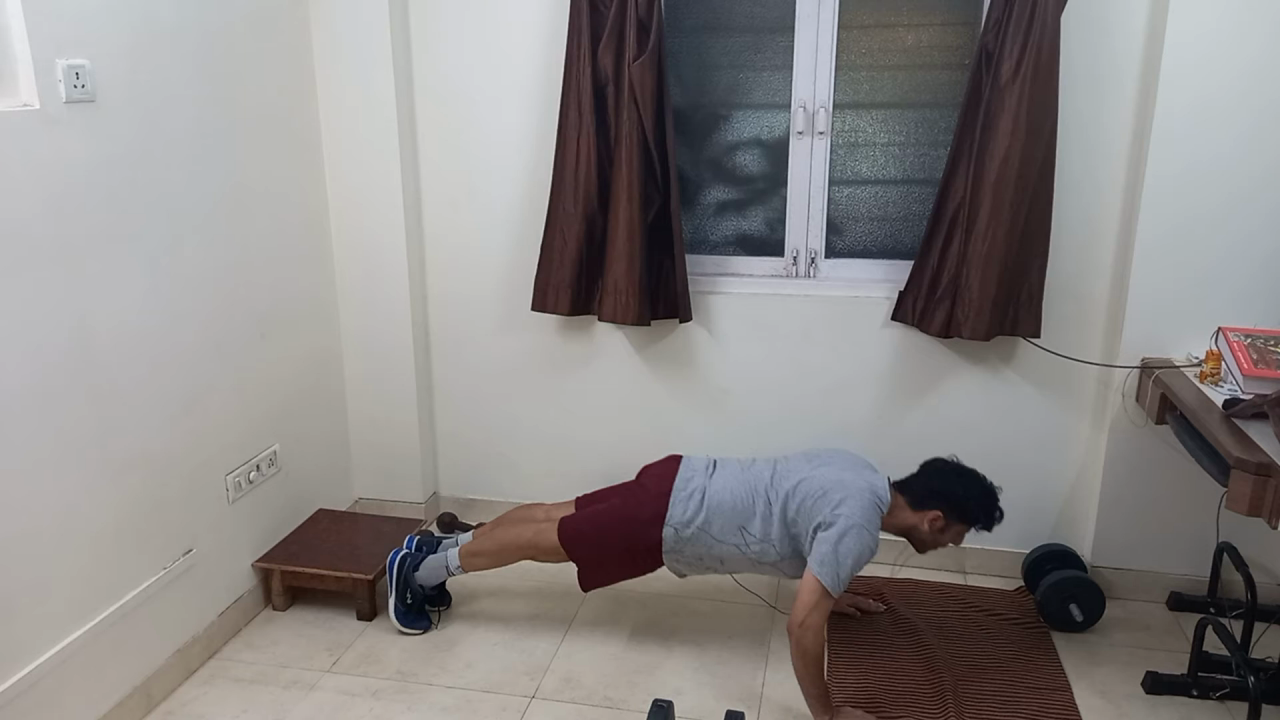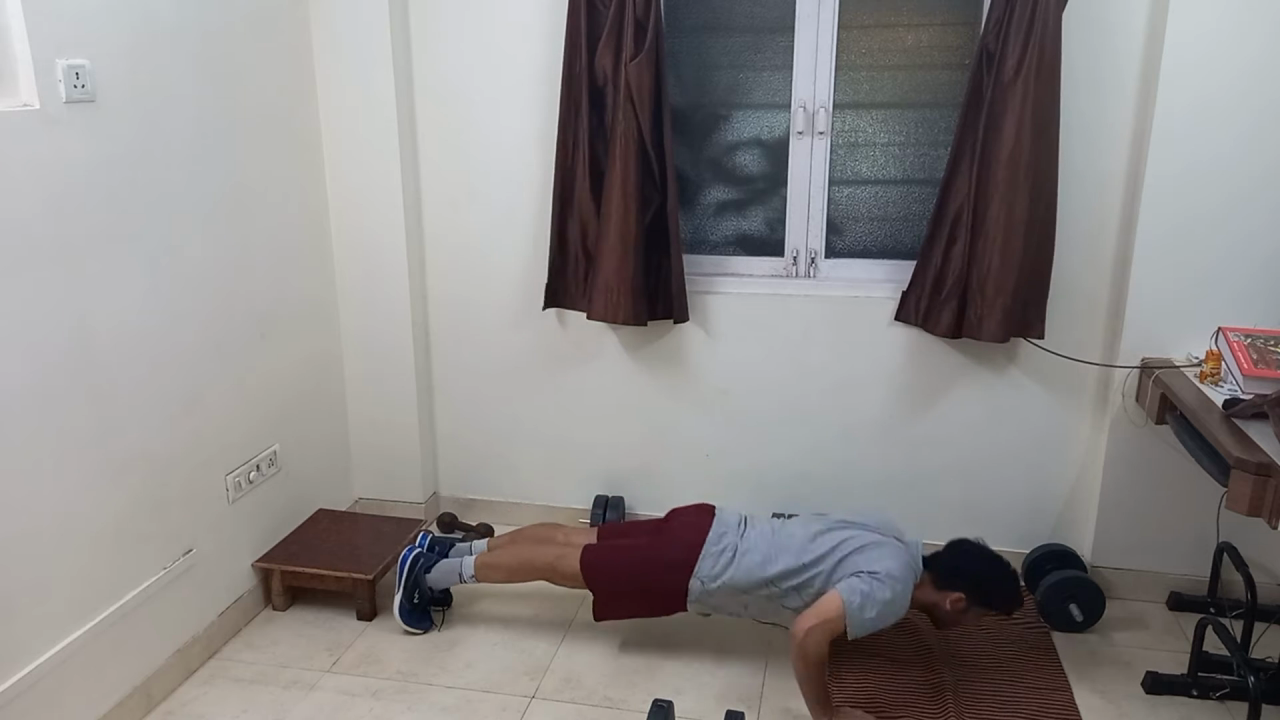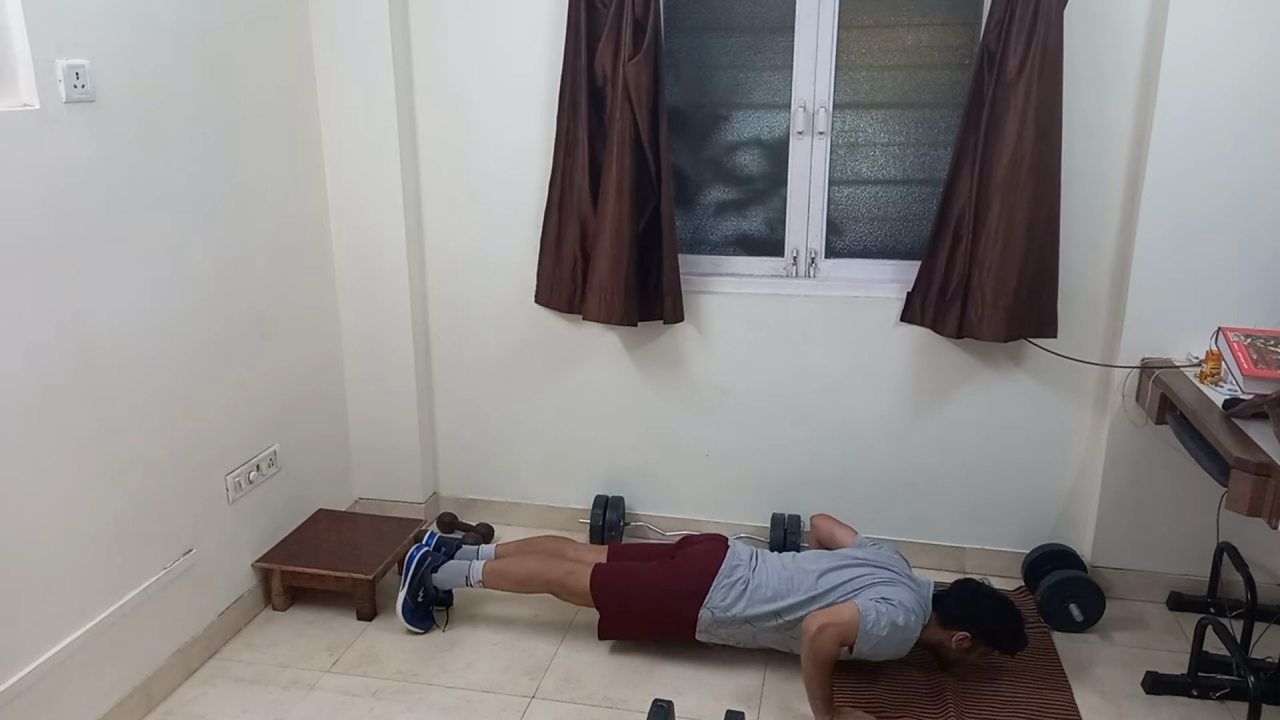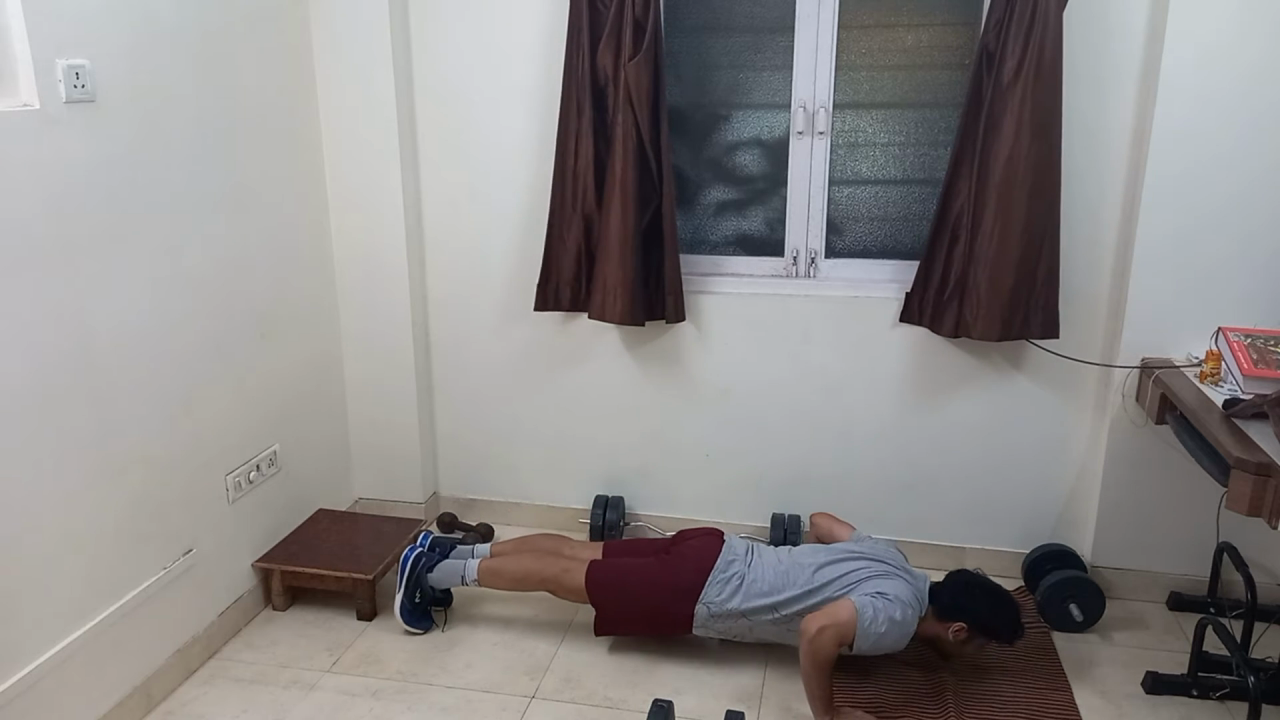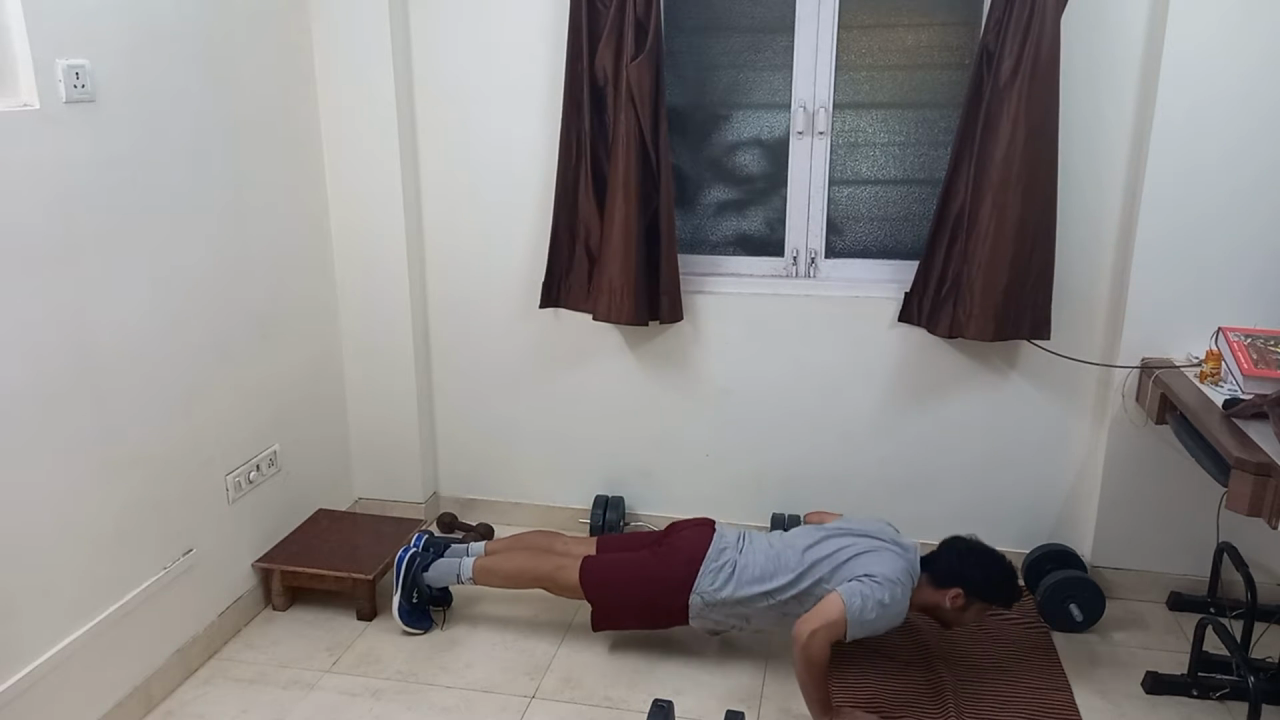
dt=0.4s
person 1, frame 1
left shoulder: (865, 476)
right shoulder: (859, 526)
right elbow: (803, 622)
left wrist: (835, 588)
left hip: (681, 484)
right hip: (670, 520)
left knee: (554, 518)
right knee: (543, 542)
left ankle: (436, 547)
right ankle: (423, 567)
person 1, frame 2
left shoulder: (892, 541)
right shoulder: (889, 592)
right elbow: (806, 632)
left hip: (710, 531)
right hip: (697, 567)
left knee: (573, 539)
right knee: (563, 564)
left ankle: (448, 551)
right ankle: (433, 569)
person 1, frame 3
left shoulder: (893, 565)
right shoulder: (899, 623)
left elbow: (821, 522)
right elbow: (820, 630)
left hip: (718, 559)
right hip: (707, 598)
left knee: (583, 556)
right knee: (571, 582)
left ankle: (454, 552)
right ankle: (440, 571)
person 1, frame 4
left shoulder: (892, 560)
right shoulder: (896, 616)
left elbow: (821, 520)
right elbow: (817, 632)
left hip: (715, 555)
right hip: (703, 594)
left knee: (579, 555)
right knee: (566, 579)
left ankle: (452, 553)
right ankle: (435, 571)
person 1, frame 5
left shoulder: (893, 544)
right shoulder: (889, 593)
left elbow: (819, 516)
right elbow: (808, 634)
left hip: (708, 544)
right hip: (694, 583)
left knee: (572, 549)
right knee: (561, 575)
left ankle: (445, 551)
right ankle: (432, 569)
